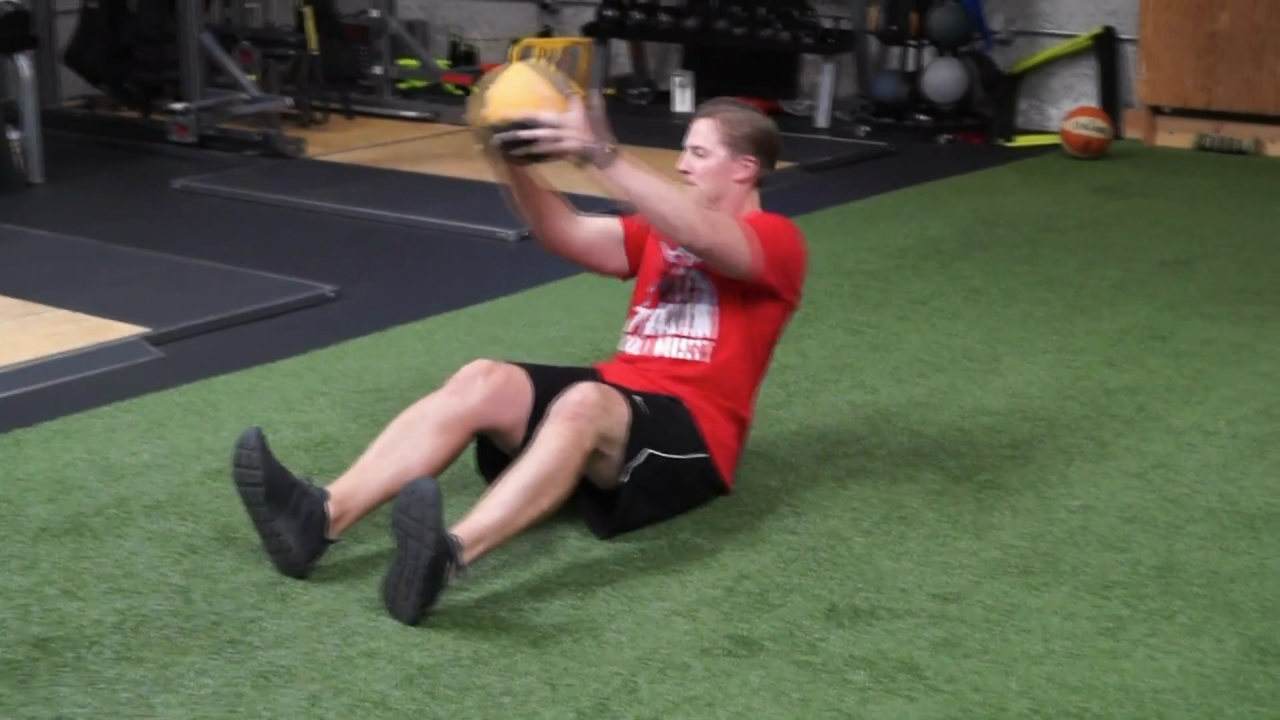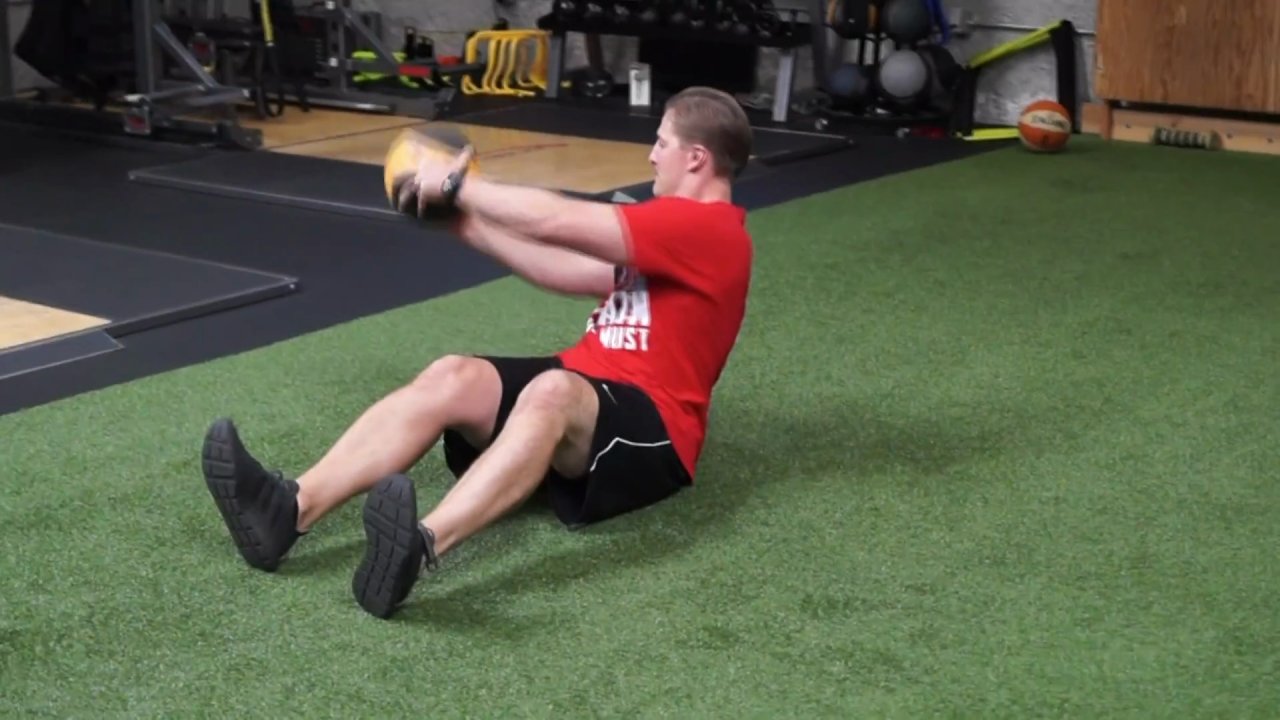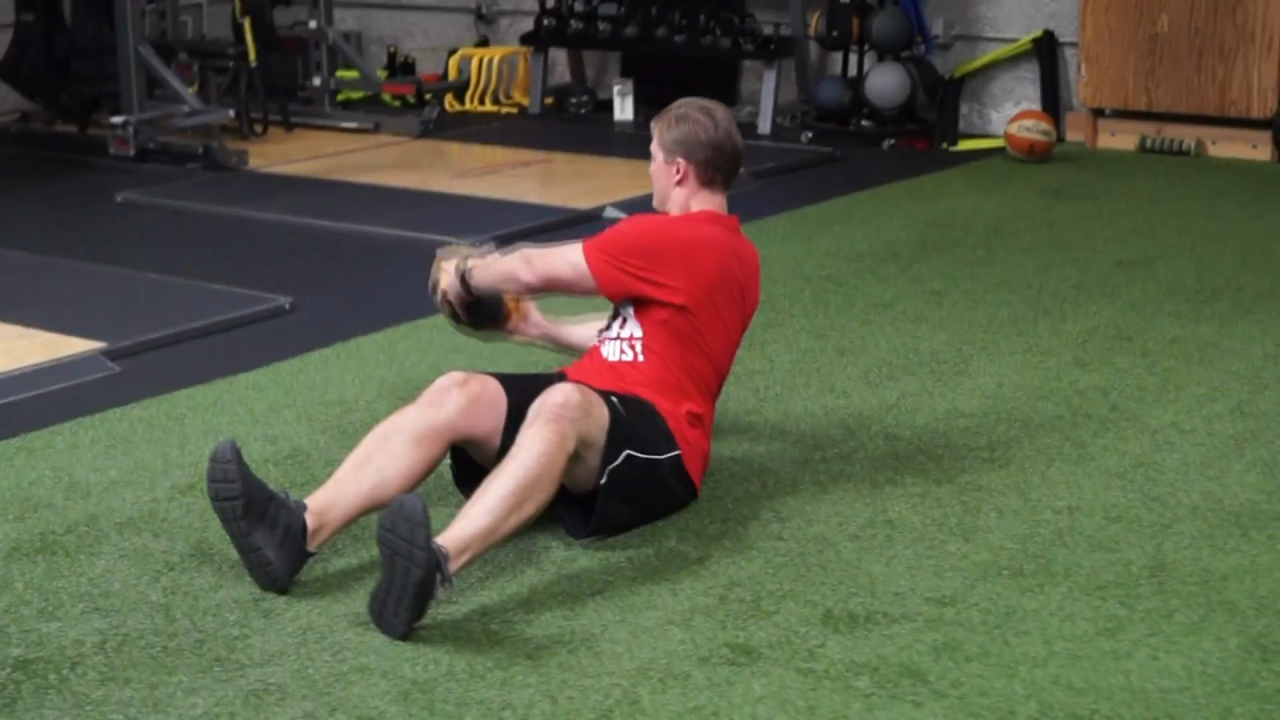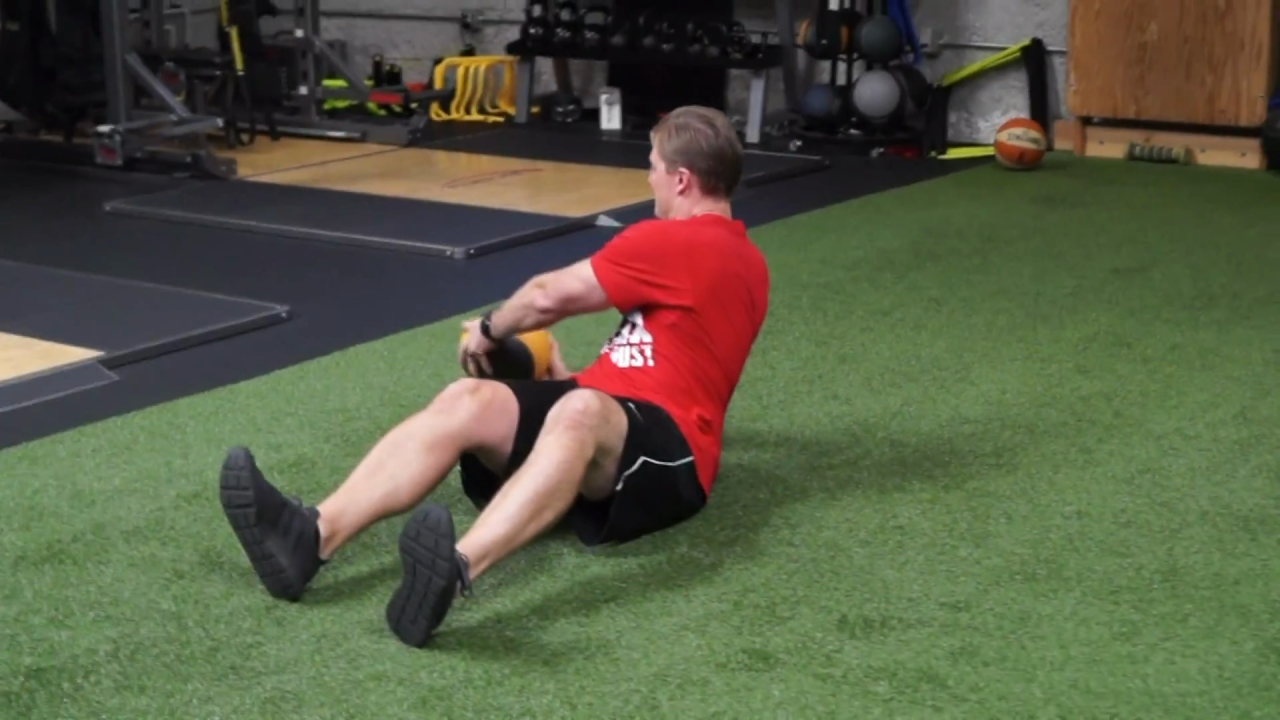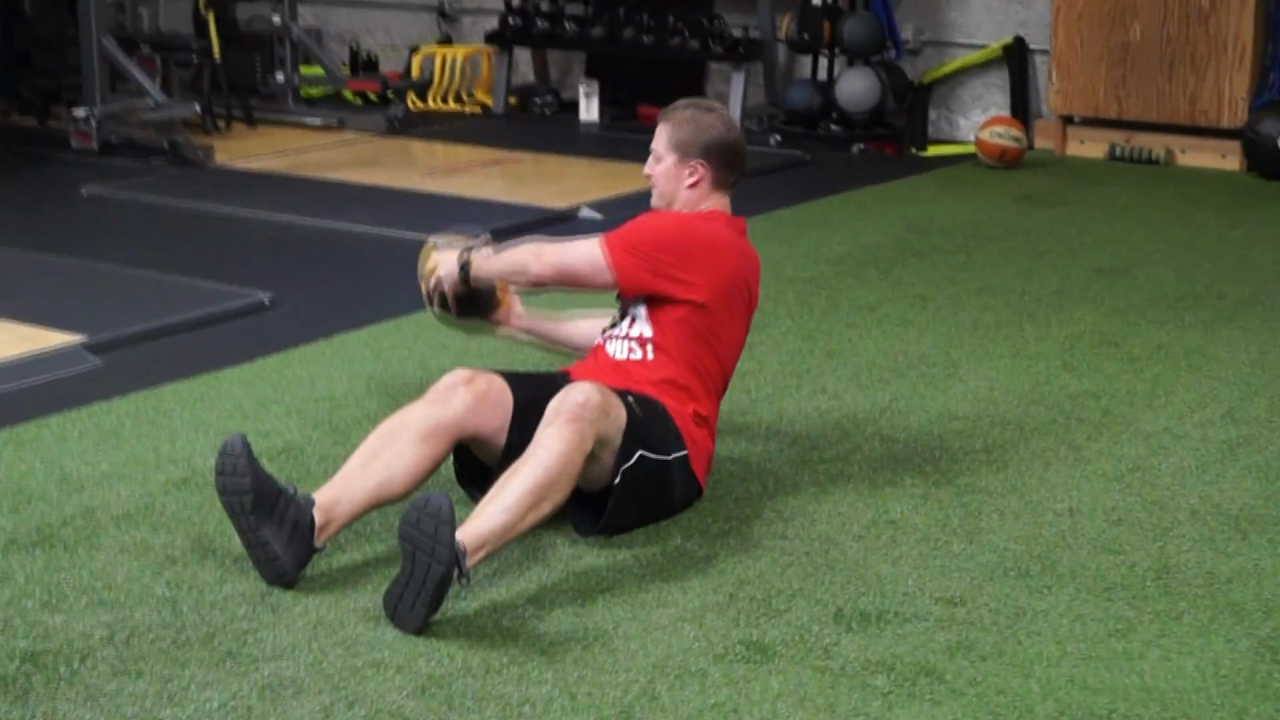
dt=0.3s
person 1, frame 1
left shoulder: (775, 242)
right shoulder: (664, 232)
left elbow: (695, 232)
right elbow: (570, 236)
left wrist: (604, 157)
right wrist: (515, 166)
left hip: (690, 433)
right hip: (617, 392)
left knee: (584, 404)
right knee: (482, 380)
left ankle: (449, 555)
right ankle: (323, 514)
person 1, frame 2
left shoulder: (710, 229)
right shoulder: (667, 229)
left elbow: (556, 221)
right elbow: (567, 272)
left wrist: (456, 184)
right wrist: (471, 226)
left hip: (650, 426)
left knee: (553, 391)
right knee: (451, 377)
left ankle: (421, 548)
right ankle: (293, 508)
person 1, frame 3
left shoulder: (675, 238)
right shoulder: (719, 247)
left elbow: (537, 270)
left wrist: (466, 276)
right wrist: (544, 329)
left hip: (656, 440)
left knee: (562, 403)
right knee: (456, 392)
left ankle: (437, 562)
right ankle: (301, 528)
person 1, frame 4
left shoulder: (673, 241)
right shoulder: (738, 259)
left elbow: (550, 295)
left wrist: (488, 330)
right wrist: (566, 377)
left hip: (668, 446)
left knee: (581, 411)
right knee: (467, 400)
left ankle: (458, 570)
right ankle: (313, 535)
person 1, frame 5
left shoulder: (696, 237)
right shoulder: (696, 243)
left elbow: (546, 265)
left wrist: (466, 265)
right wrist: (523, 321)
left hip: (661, 435)
left knee: (580, 402)
right knee: (463, 389)
left ankle: (452, 558)
right ankle: (308, 523)
